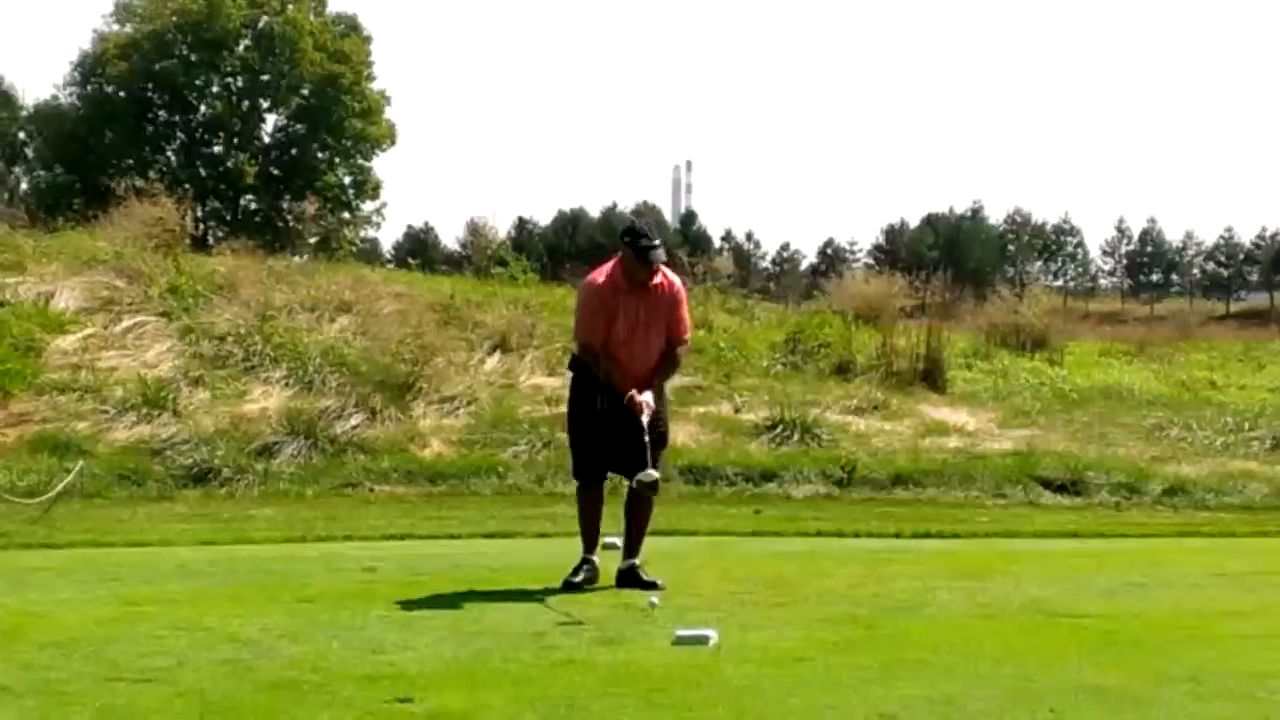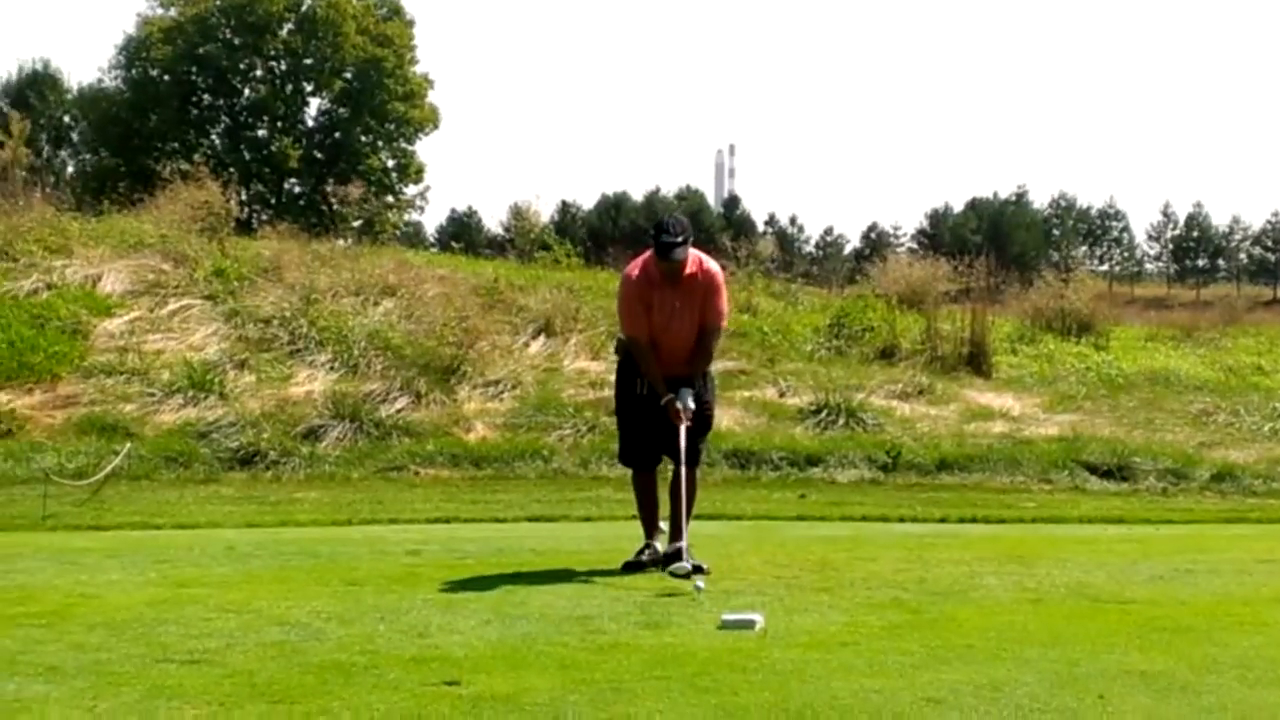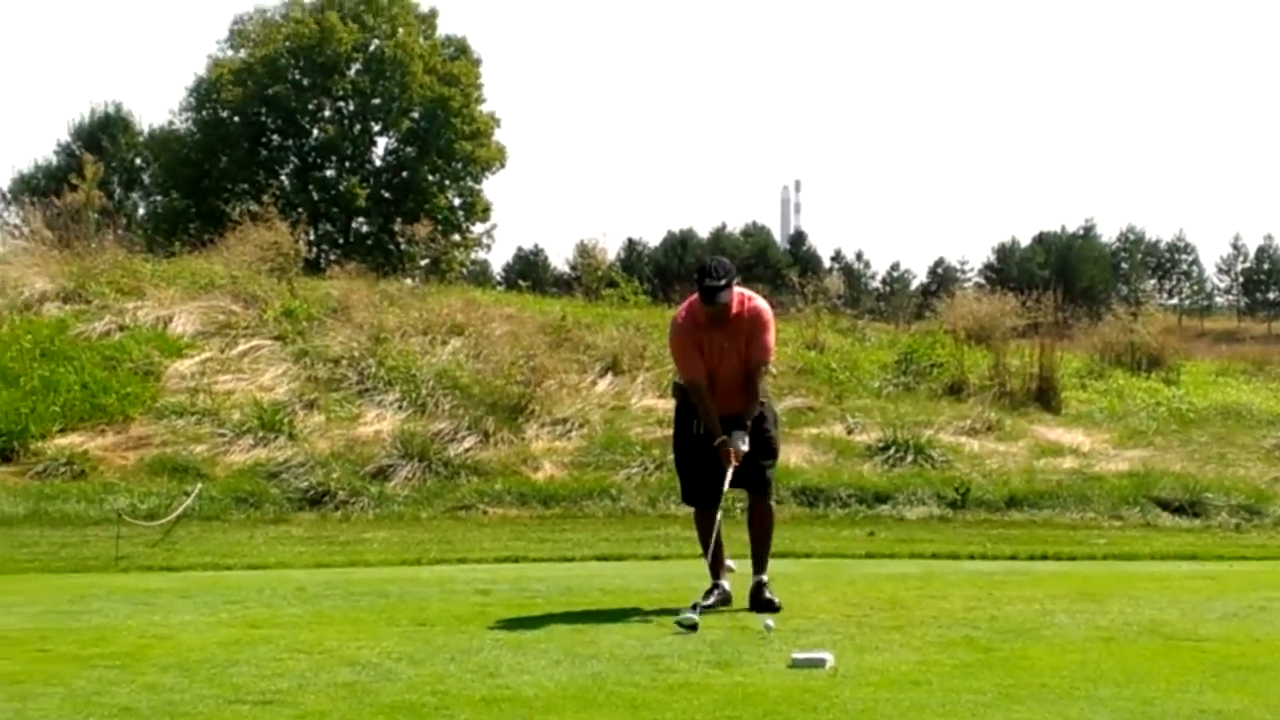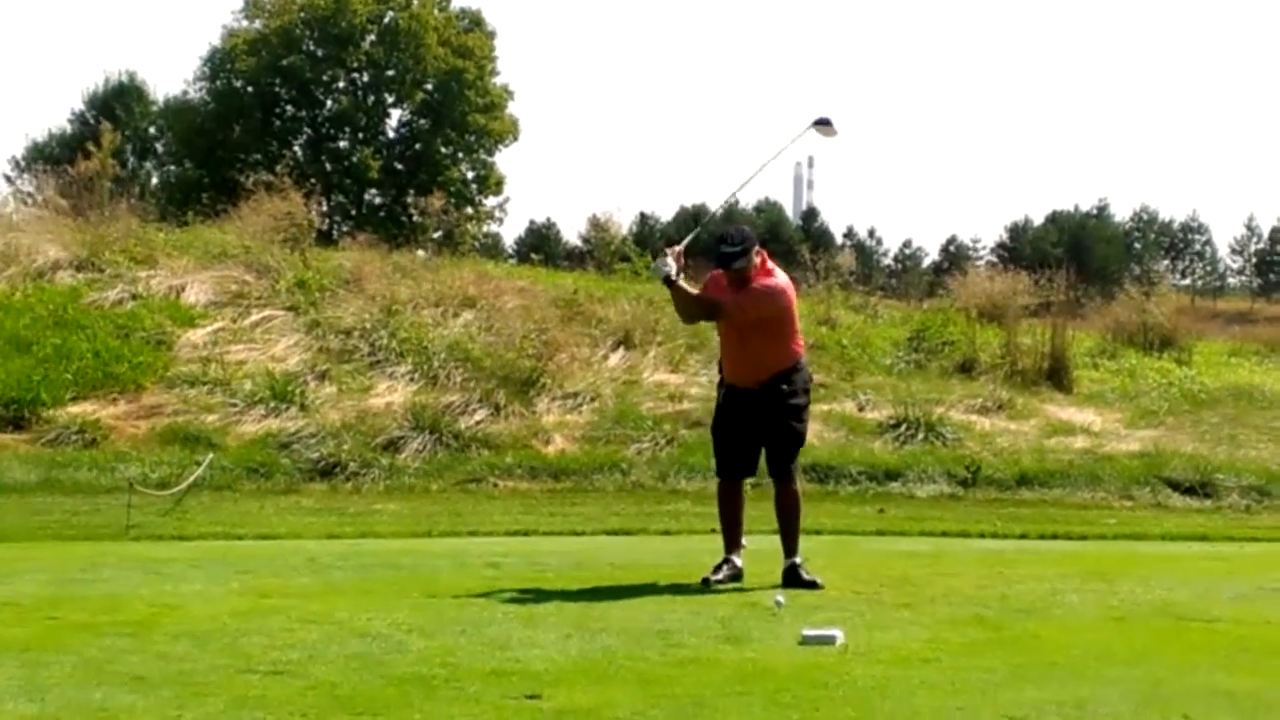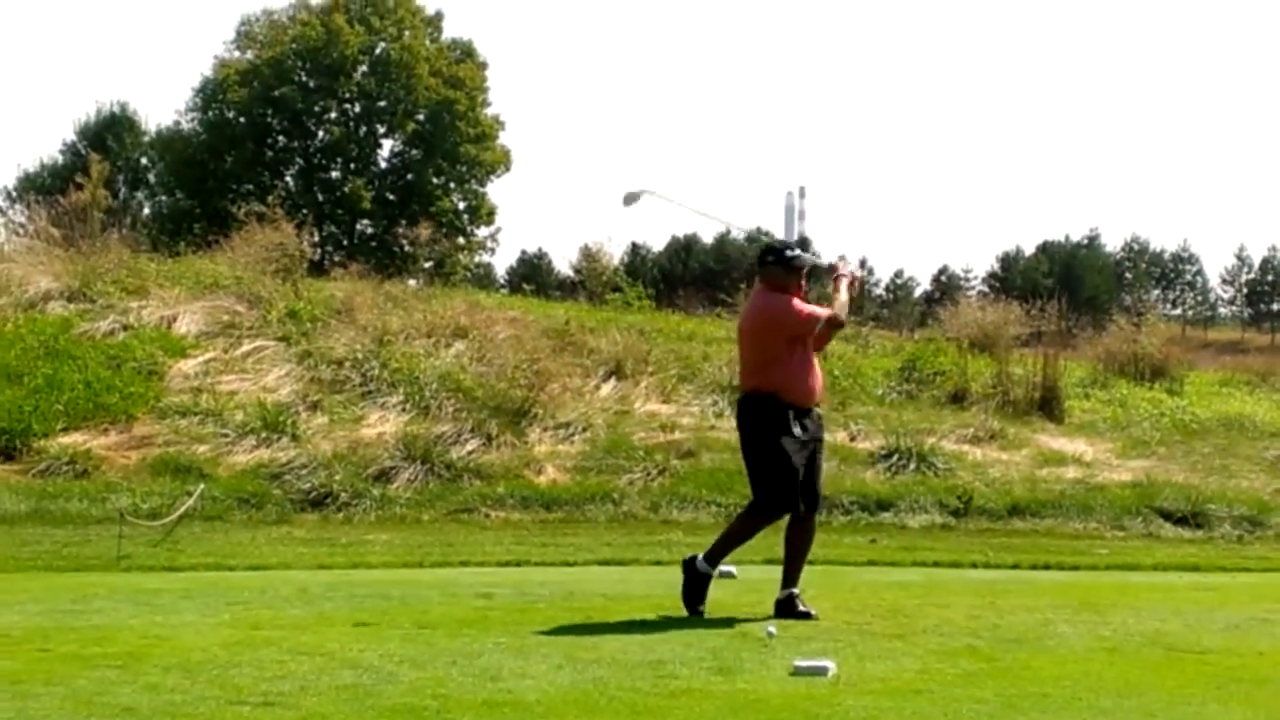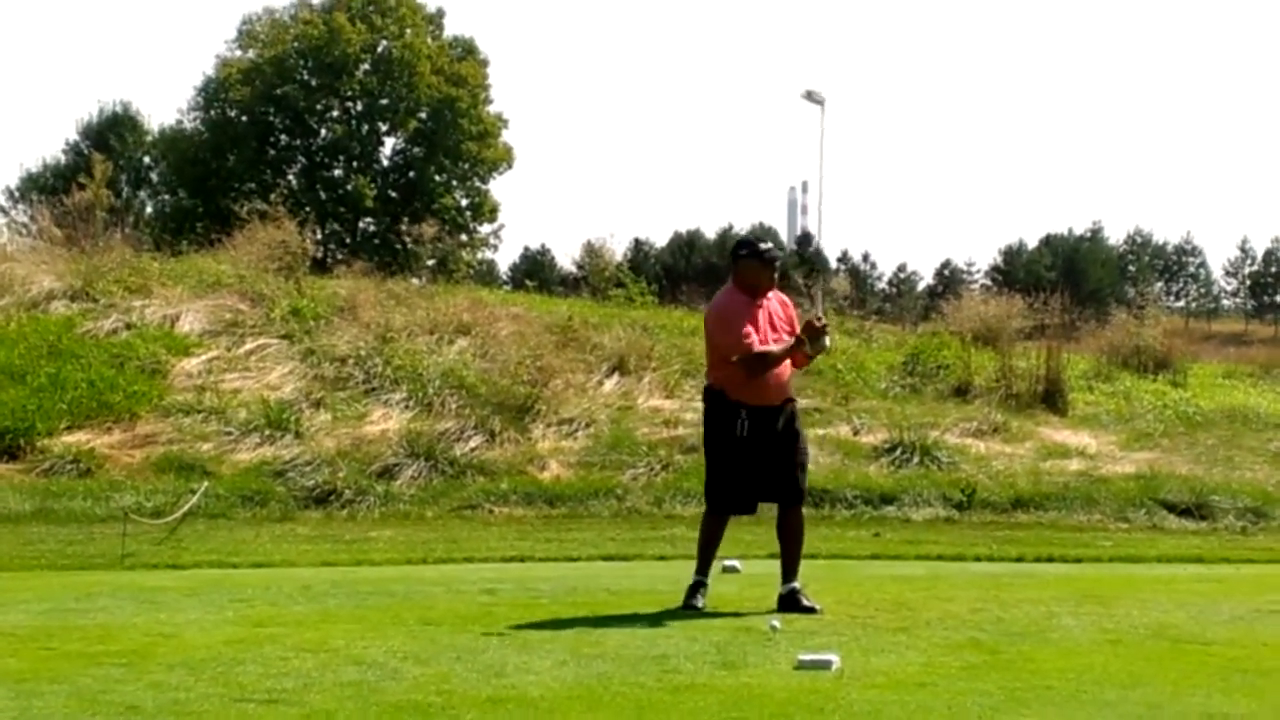
dt=0.7s
person 1, frame 1
left shoulder: (671, 287)
right shoulder: (597, 286)
left elbow: (677, 345)
right elbow: (590, 350)
left wrist: (652, 389)
right wrist: (625, 391)
left hip: (647, 393)
right hip: (598, 390)
left knee: (646, 480)
right knee: (590, 476)
left ankle: (630, 564)
right ankle: (589, 560)
person 1, frame 2
left shoulder: (710, 274)
right shoulder: (634, 279)
left elbow: (710, 335)
right elbow: (638, 345)
left wrist: (689, 388)
right wrist: (665, 397)
left hip: (692, 375)
right hip: (642, 375)
left knee: (688, 461)
right knee: (642, 461)
left ankle: (678, 546)
right ankle: (651, 543)
person 1, frame 3
left shoulder: (757, 311)
right shoulder: (683, 323)
left elbow: (755, 374)
right elbow: (697, 388)
left wrist: (742, 429)
right wrist: (719, 439)
left hip: (749, 410)
right hip: (700, 414)
left knee: (761, 492)
right knee: (704, 501)
left ankle: (760, 582)
right ankle: (718, 584)
person 1, frame 4
left shoulder: (775, 287)
right shoulder: (719, 280)
left elbow: (709, 311)
right elbow: (691, 313)
left wrist: (673, 280)
right wrist: (675, 278)
left hip: (783, 387)
right hip: (736, 388)
left knee: (784, 474)
right knee: (729, 474)
left ankle: (792, 563)
right ankle: (732, 559)
person 1, frame 5
left shoulder: (784, 302)
right shoulder: (772, 306)
left elbow: (813, 341)
right elbow: (835, 318)
left wrist: (841, 286)
right wrist: (841, 281)
left hip: (801, 416)
right hip: (768, 417)
left knee: (806, 510)
right knee: (772, 505)
left ankle: (788, 594)
right ankle: (704, 565)
person 1, frame 6
left shoulder: (780, 302)
right shoulder: (725, 307)
left elbow: (799, 356)
right elbow: (750, 364)
left wrist: (811, 343)
right wrist: (793, 346)
left hip: (780, 411)
right hip: (734, 415)
left knee: (793, 500)
right knee: (724, 502)
left ankle: (790, 588)
right ankle: (699, 582)
